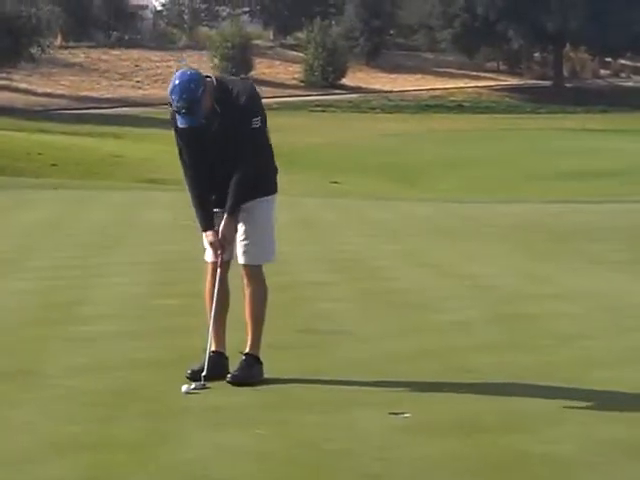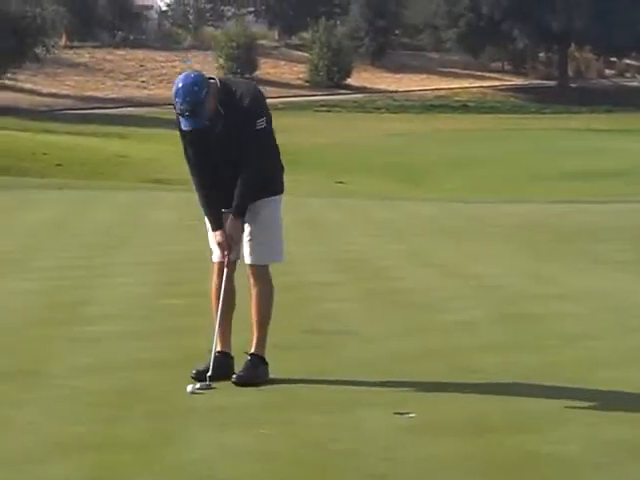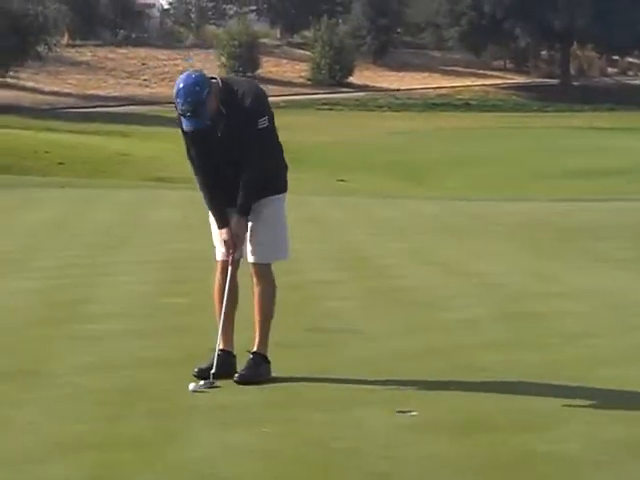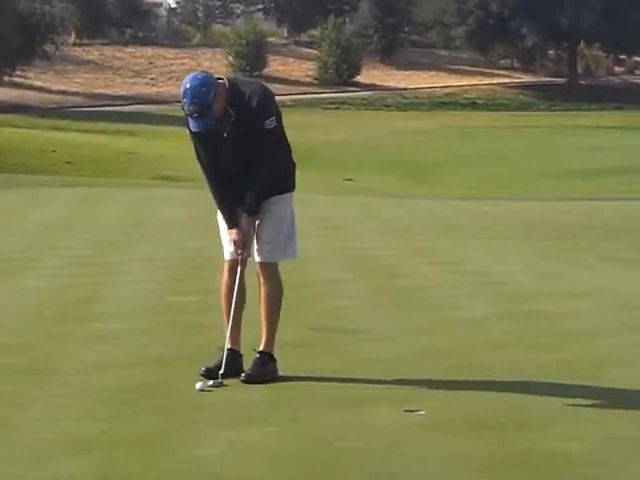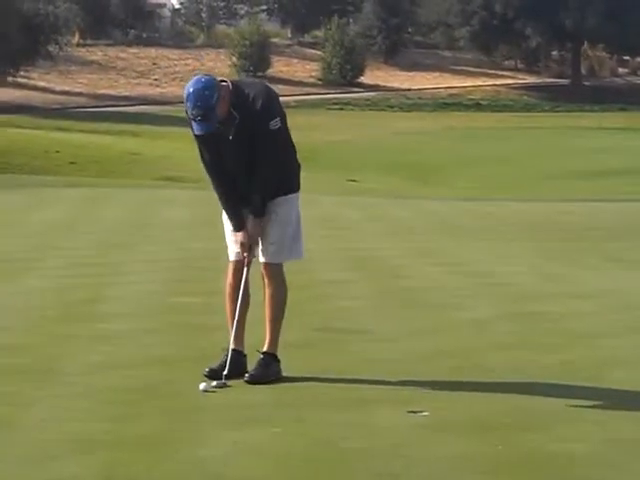
dt=0.1s
person 1, frame 1
left shoulder: (244, 98)
right shoulder: (180, 114)
left elbow: (248, 163)
right elbow: (193, 171)
left wrist: (231, 215)
right wrist: (207, 223)
left hip: (253, 191)
right hip: (214, 195)
left knee: (251, 269)
right knee: (215, 268)
left ankle: (252, 357)
right ankle: (217, 354)
person 1, frame 2
left shoulder: (249, 100)
right shoulder: (186, 115)
left elbow: (254, 163)
right elbow: (199, 172)
left wrist: (237, 216)
right wrist: (216, 224)
left hip: (260, 192)
right hip: (220, 196)
left knee: (257, 269)
right knee: (221, 268)
left ankle: (257, 357)
right ankle: (222, 355)
person 1, frame 3
left shoulder: (250, 99)
right shoulder: (189, 114)
left elbow: (256, 163)
right elbow: (203, 171)
left wrist: (241, 214)
right wrist: (221, 222)
left hip: (263, 190)
right hip: (223, 194)
left knee: (260, 267)
right knee: (224, 267)
left ankle: (260, 356)
right ankle: (225, 353)
person 1, frame 4
left shoulder: (257, 99)
right shoulder: (197, 115)
left elbow: (265, 162)
right elbow: (212, 172)
left wrist: (250, 213)
right wrist: (231, 221)
left hip: (271, 190)
right hip: (231, 195)
left knee: (266, 266)
right knee: (232, 266)
left ankle: (266, 355)
right ankle: (232, 352)
person 1, frame 5
left shoulder: (261, 101)
right shoulder: (201, 116)
left elbow: (270, 164)
right elbow: (217, 174)
left wrist: (256, 215)
right wrist: (238, 224)
left hip: (276, 191)
right hip: (236, 196)
left knee: (271, 267)
right knee: (236, 266)
left ankle: (270, 356)
right ankle: (236, 353)
